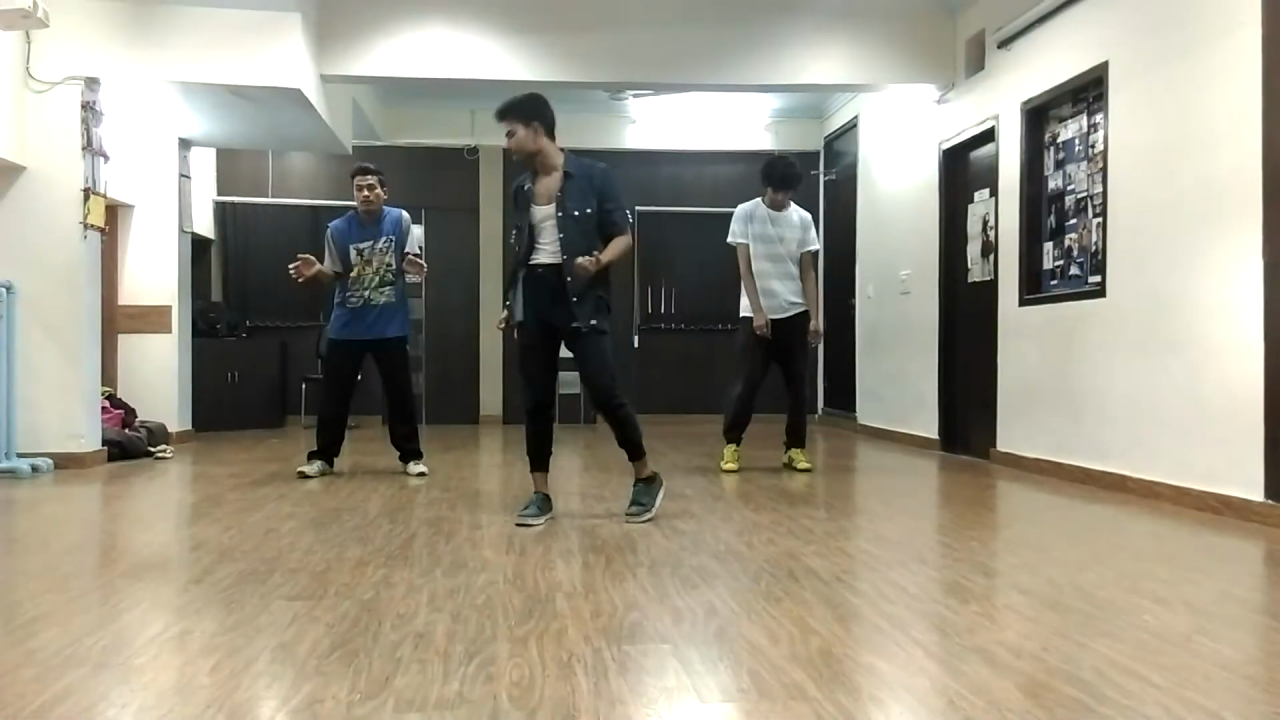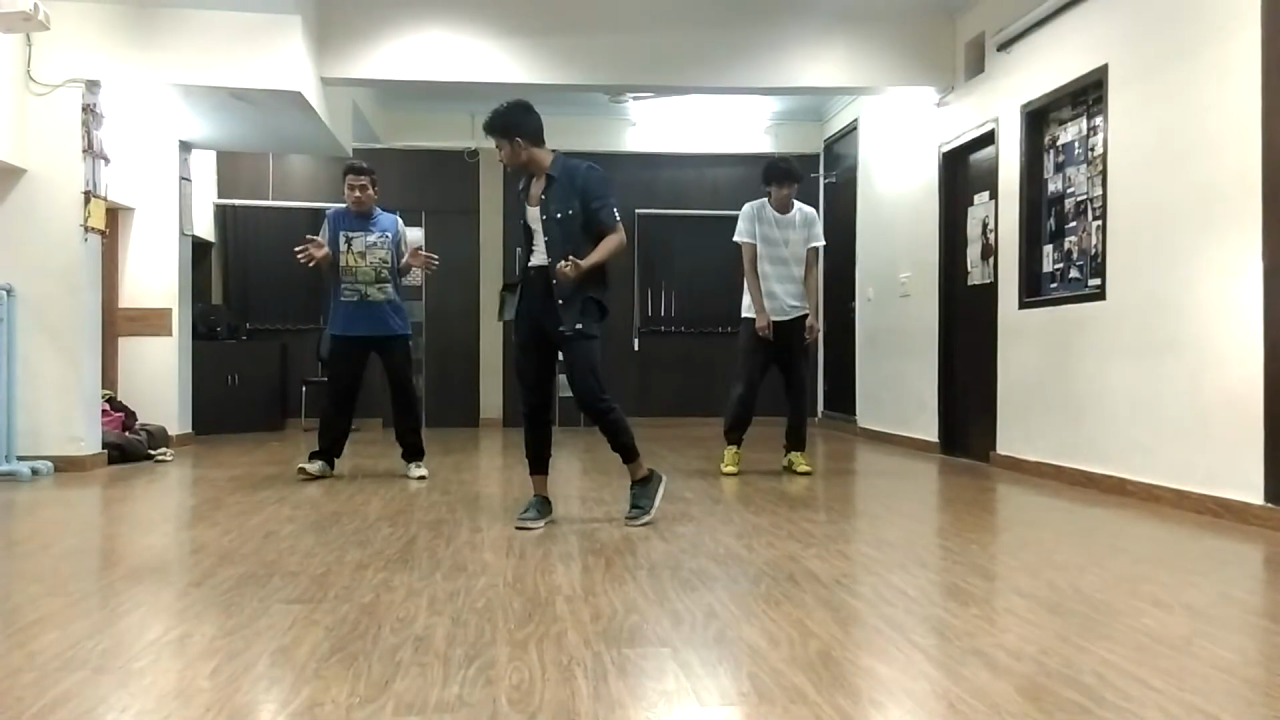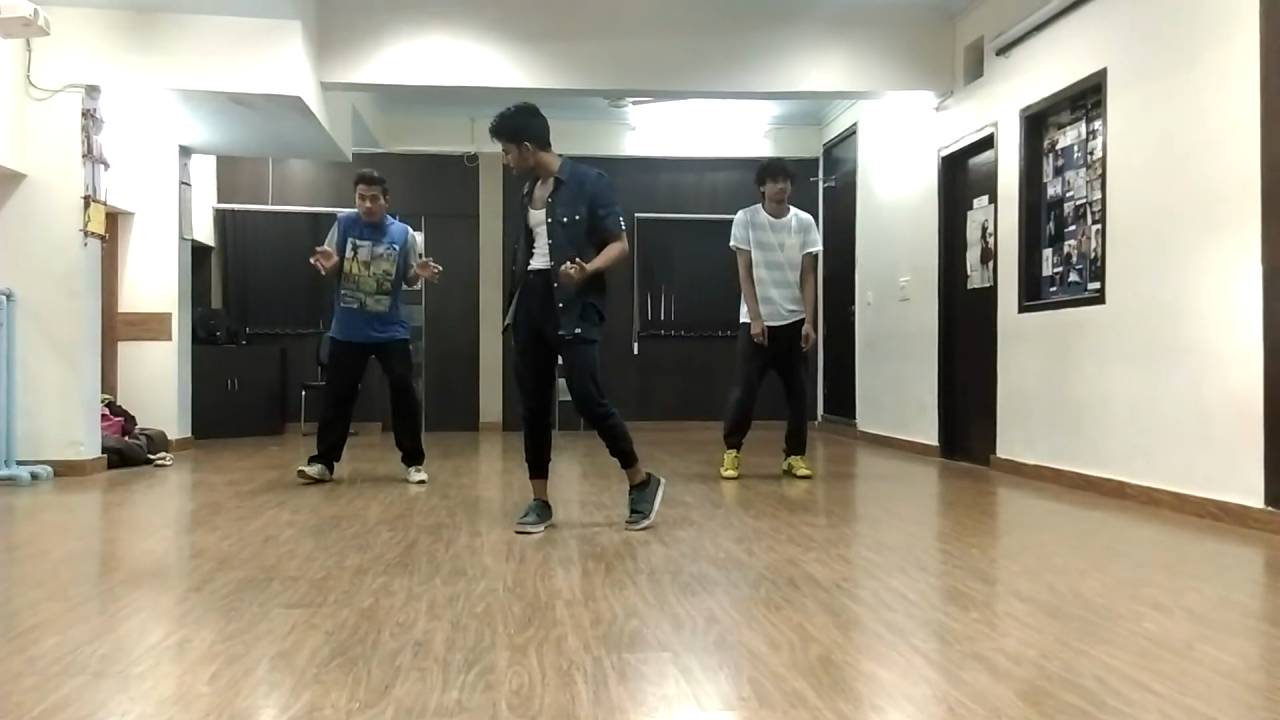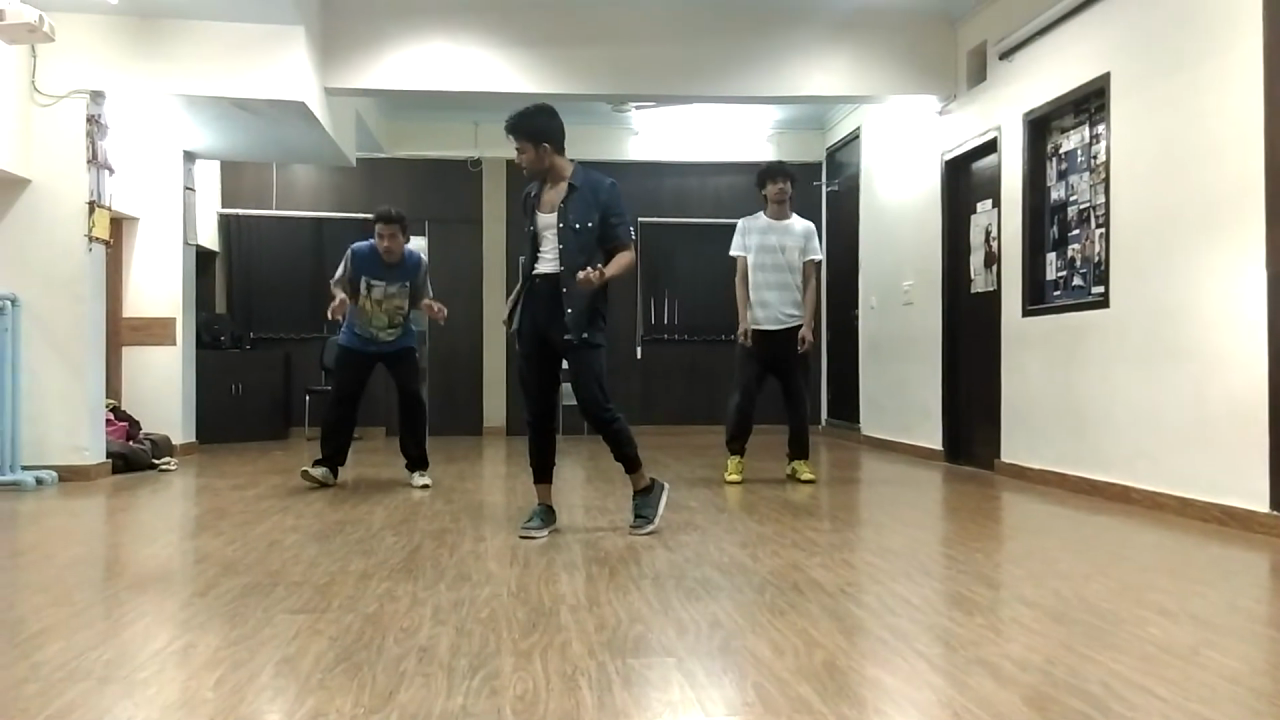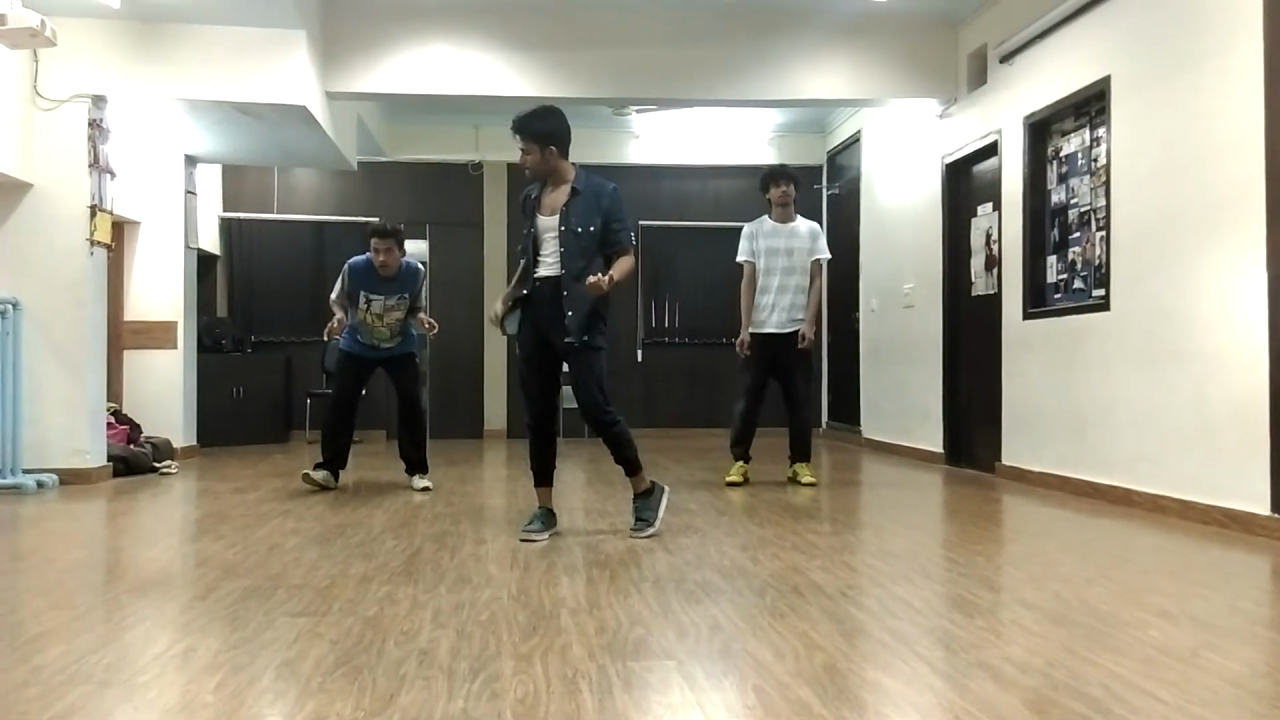
dt=0.3s
person 1, frame 1
left shoulder: (594, 176)
right shoulder: (522, 189)
left elbow: (623, 235)
left wrist: (597, 262)
right wrist: (510, 303)
left hip: (581, 295)
right hip: (534, 296)
left knee: (604, 390)
right knee: (536, 400)
left ankle: (646, 477)
right ankle: (540, 494)
person 1, frame 2
left shoulder: (582, 175)
right shoulder: (526, 188)
left elbow: (616, 236)
left wrist: (581, 266)
right wrist: (517, 294)
left hip: (574, 299)
right hip: (533, 298)
left knee: (590, 394)
right knee: (534, 401)
left ankle: (644, 478)
right ankle: (540, 497)
person 1, frame 3
left shoulder: (589, 182)
right shoulder: (528, 191)
left elbow: (619, 244)
left wrist: (586, 270)
right wrist: (514, 298)
left hip: (573, 304)
right hip: (531, 302)
left knee: (588, 399)
right knee: (533, 405)
left ankle: (642, 482)
right ankle: (540, 502)
person 1, frame 4
left shoulder: (599, 189)
right shoulder: (531, 195)
left elbow: (626, 252)
left wrist: (602, 275)
right wrist: (517, 296)
left hip: (578, 308)
right hip: (536, 307)
left knee: (593, 404)
right knee: (538, 409)
left ankle: (646, 487)
right ankle: (544, 506)
person 1, frame 5
left shoulder: (601, 193)
right shoulder: (531, 197)
left elbow: (626, 256)
left wrist: (608, 280)
right wrist: (507, 298)
left hip: (578, 311)
right hip: (535, 310)
left knee: (594, 406)
right knee: (538, 413)
left ankle: (646, 490)
right ankle: (544, 509)
person 2, frame 1
left shoulder: (803, 219)
right shoulder: (745, 213)
left elbow: (808, 271)
right elbow: (744, 267)
left wrist: (814, 317)
right wrist: (758, 311)
left hip: (794, 315)
right hip: (755, 314)
left knee: (798, 385)
right knee: (746, 383)
left ankle: (795, 449)
right ankle: (731, 446)
person 2, frame 2
left shoulder: (809, 216)
right shoulder: (751, 212)
left elbow: (811, 268)
right elbow: (749, 267)
left wrist: (812, 314)
right wrist: (761, 313)
left hip: (796, 316)
right hip: (758, 316)
left knee: (799, 387)
right knee: (746, 385)
left ankle: (795, 451)
right ankle: (732, 448)
person 2, frame 3
left shoulder: (805, 222)
right shoulder: (745, 219)
left elbow: (808, 276)
right elbow: (744, 273)
left wrist: (809, 322)
right wrist: (755, 318)
left hip: (794, 321)
right hip: (755, 320)
left knee: (798, 391)
right knee: (744, 389)
left ankle: (795, 455)
right ankle: (731, 452)
person 2, frame 4
left shoulder: (806, 229)
right shoulder: (747, 226)
left elbow: (810, 281)
right elbow: (741, 276)
left wrist: (807, 324)
right wrist: (744, 319)
left hip: (793, 326)
right hip: (757, 325)
left knee: (798, 396)
right knee: (743, 394)
left ankle: (798, 460)
right ankle: (735, 458)
person 2, frame 5
left shoulder: (811, 231)
right shoulder: (753, 230)
left elbow: (816, 281)
right elbow: (748, 281)
left wrist: (809, 323)
right wrist: (745, 328)
left hip: (796, 329)
right hip: (761, 329)
left knee: (800, 399)
right knee: (749, 397)
left ankle: (800, 463)
right ankle: (740, 462)
person 3, frame 1
left shoulder: (400, 220)
right shoulder: (338, 229)
left elbow: (409, 261)
right elbow: (335, 273)
left wrist: (413, 265)
right wrist: (315, 270)
left hip: (391, 325)
right hip: (346, 326)
left knee: (400, 392)
right knee: (334, 393)
left ankle: (411, 456)
right ankle: (323, 457)
person 3, frame 2
left shoulder: (394, 224)
right shoulder: (334, 218)
left elbow: (399, 270)
right elbow: (328, 265)
left wrist: (411, 262)
right wrist: (321, 256)
left hip: (391, 323)
right hip: (347, 325)
left knee: (403, 388)
right knee: (340, 391)
left ankle: (414, 457)
right ankle: (324, 458)
person 3, frame 3
left shoulder: (402, 233)
right shoulder: (344, 224)
left elbow: (408, 279)
right elbow: (332, 267)
left wrist: (419, 271)
right wrist: (329, 263)
left hip: (391, 329)
right hip: (348, 329)
left knee: (404, 391)
right knee: (338, 393)
left ankle: (414, 462)
right ankle: (323, 462)
person 3, frame 4
left shoulder: (418, 263)
right shoulder: (358, 254)
left elbow: (420, 298)
right elbow: (339, 284)
left wrist: (428, 307)
right wrist: (341, 299)
left hip: (399, 341)
right hip: (356, 340)
left knee: (412, 396)
right knee: (342, 398)
left ankle: (418, 467)
right ankle: (328, 466)
person 3, frame 5
left shoulder: (415, 273)
right shoulder: (354, 268)
left elbow: (416, 308)
right elbow: (338, 300)
left wrist: (422, 319)
right wrist: (339, 317)
left hip: (400, 347)
right hip: (357, 346)
left knee: (411, 401)
right knee: (341, 401)
left ankle: (417, 470)
right ankle: (329, 469)
